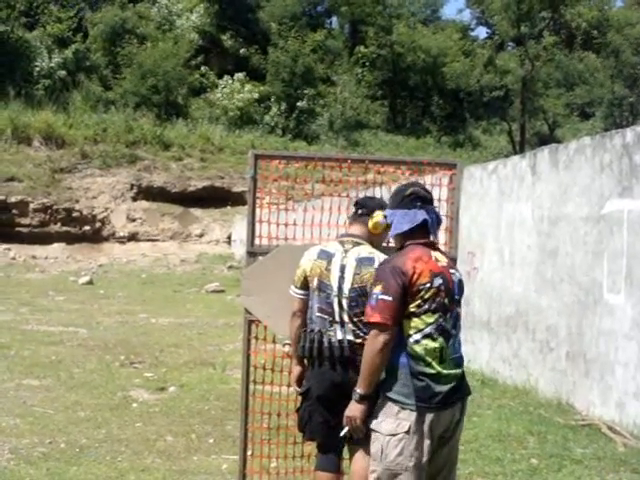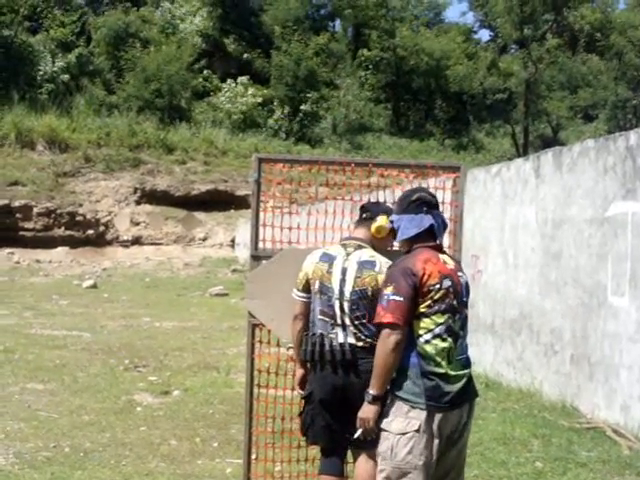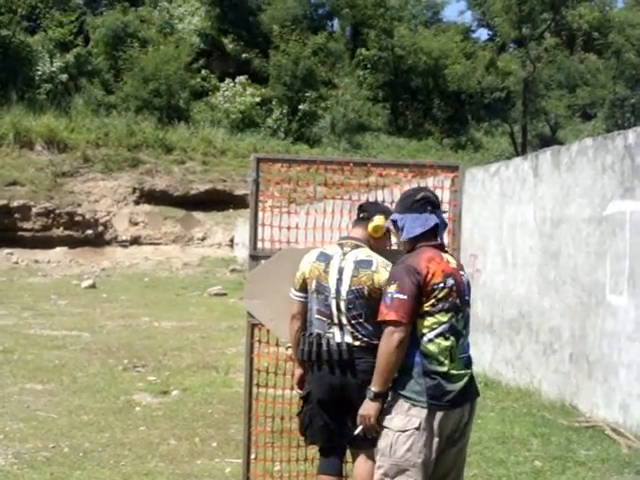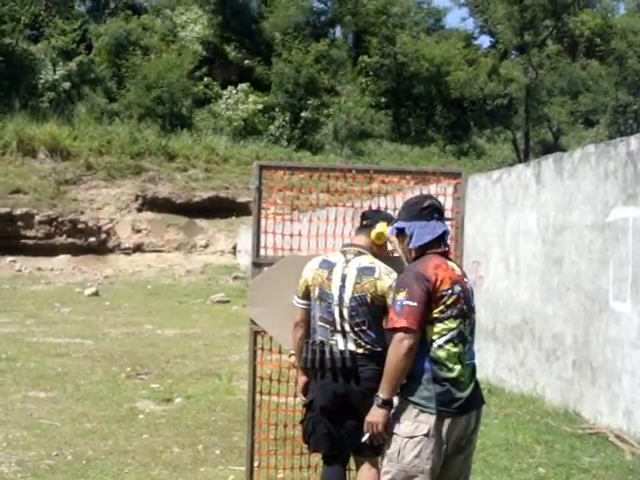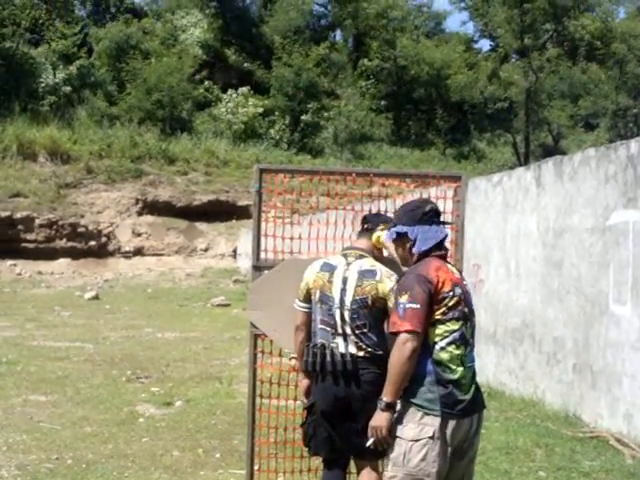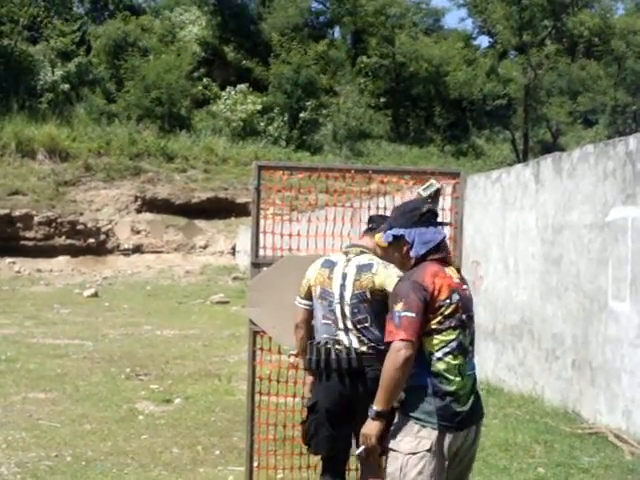
dt=0.3s
person 1, frame 1
left shoulder: (397, 266)
right shoulder: (449, 268)
left elbow: (381, 337)
left wrist: (360, 397)
left hip: (409, 401)
right hip: (451, 397)
person 1, frame 2
left shoulder: (406, 268)
right shoulder: (455, 269)
left elbow: (393, 337)
left wrist: (373, 397)
left hip: (418, 400)
right hip: (459, 398)
person 1, frame 3
left shoulder: (410, 266)
right shoulder: (456, 267)
left elbow: (396, 335)
left wrist: (375, 394)
left hip: (419, 400)
right hip: (460, 397)
person 1, frame 4
left shoulder: (417, 274)
right shoulder: (458, 274)
left elbow: (405, 342)
left wrist: (382, 401)
left hip: (427, 406)
right hip: (466, 404)
person 1, frame 5
left shoulder: (418, 277)
right shoulder: (454, 276)
left elbow: (408, 344)
left wrist: (386, 405)
left hip: (430, 409)
right hip: (467, 407)
person 1, frame 6
left shoulder: (414, 283)
right shoulder: (458, 280)
left elbow: (402, 353)
left wrist: (377, 414)
left hip: (427, 420)
right hip: (466, 415)
person 2, frame 1
left shoulder: (313, 257)
right shoulder: (381, 265)
left elbow: (298, 314)
left wrist: (297, 361)
left hip: (322, 362)
left knee: (327, 445)
right knee: (362, 443)
person 2, frame 2
left shoulder: (315, 260)
right shoulder: (383, 269)
left elbow: (300, 317)
left wrist: (300, 364)
left hip: (324, 366)
right hip: (366, 367)
left knee: (330, 449)
right knee: (366, 447)
person 2, frame 3
left shoulder: (312, 259)
right shoulder: (381, 268)
left elbow: (298, 316)
left wrist: (299, 363)
left hip: (321, 365)
right hip: (363, 365)
left knee: (329, 449)
right knee: (364, 447)
person 2, frame 4
left shoulder: (314, 267)
right shoulder: (384, 276)
left elbow: (301, 325)
left wrist: (303, 371)
left hip: (325, 372)
right hip: (367, 373)
left knee: (332, 456)
right knee: (367, 455)
person 2, frame 5
left shoulder: (315, 270)
right shoulder: (384, 278)
left elbow: (302, 328)
left wrist: (305, 373)
left hip: (325, 375)
right hip: (368, 375)
person 2, frame 6
left shoulder: (318, 268)
right shoulder: (384, 272)
left elbow: (301, 324)
left wrist: (310, 369)
left hip: (328, 373)
right hip: (369, 371)
left knee: (332, 458)
right knee: (371, 456)
